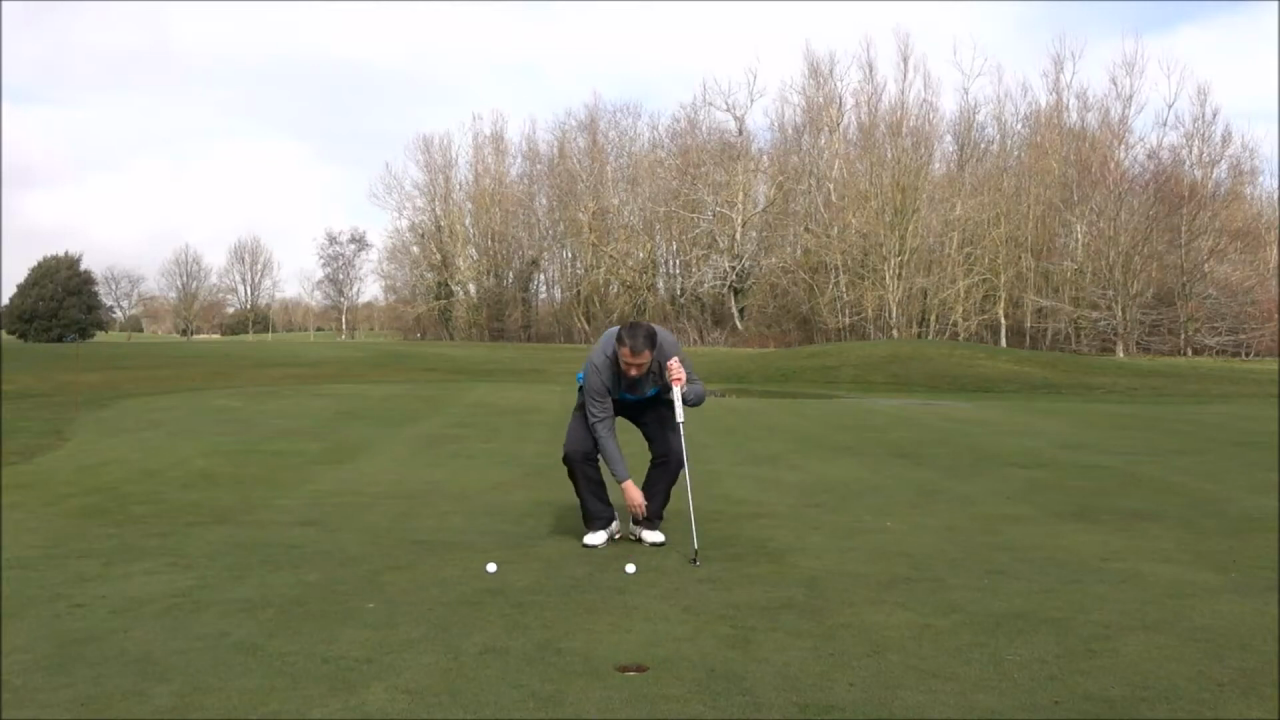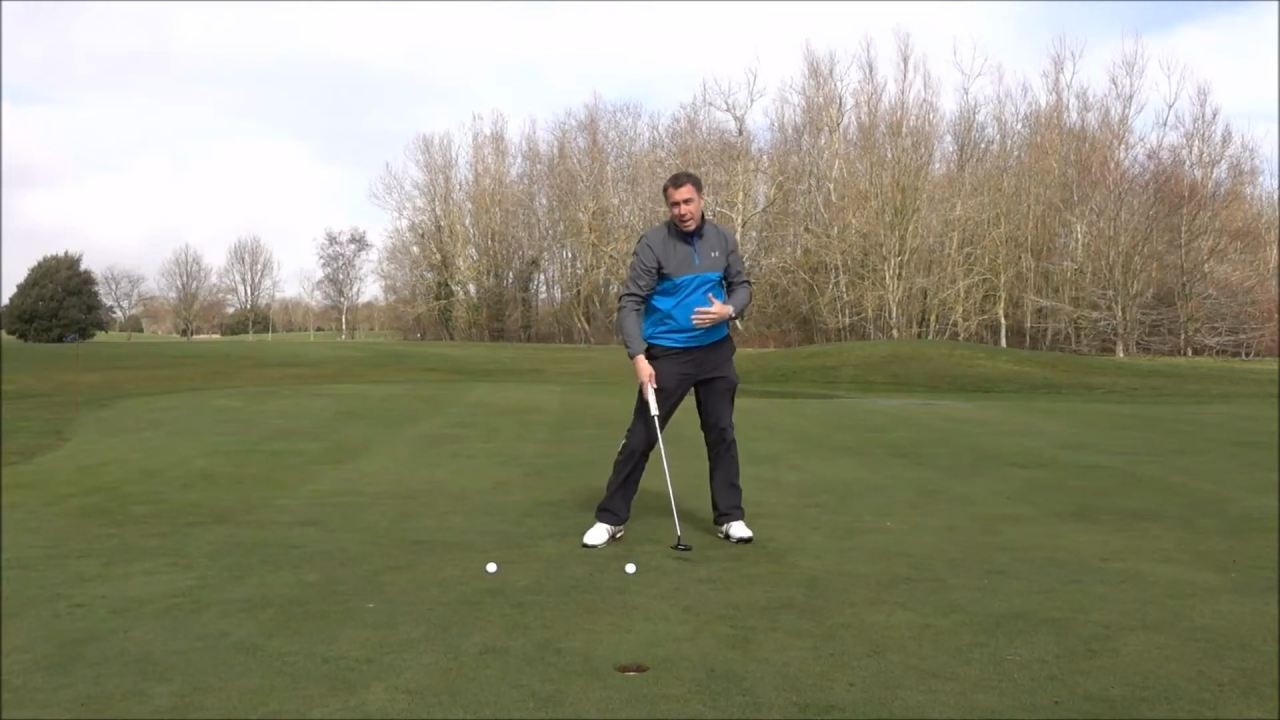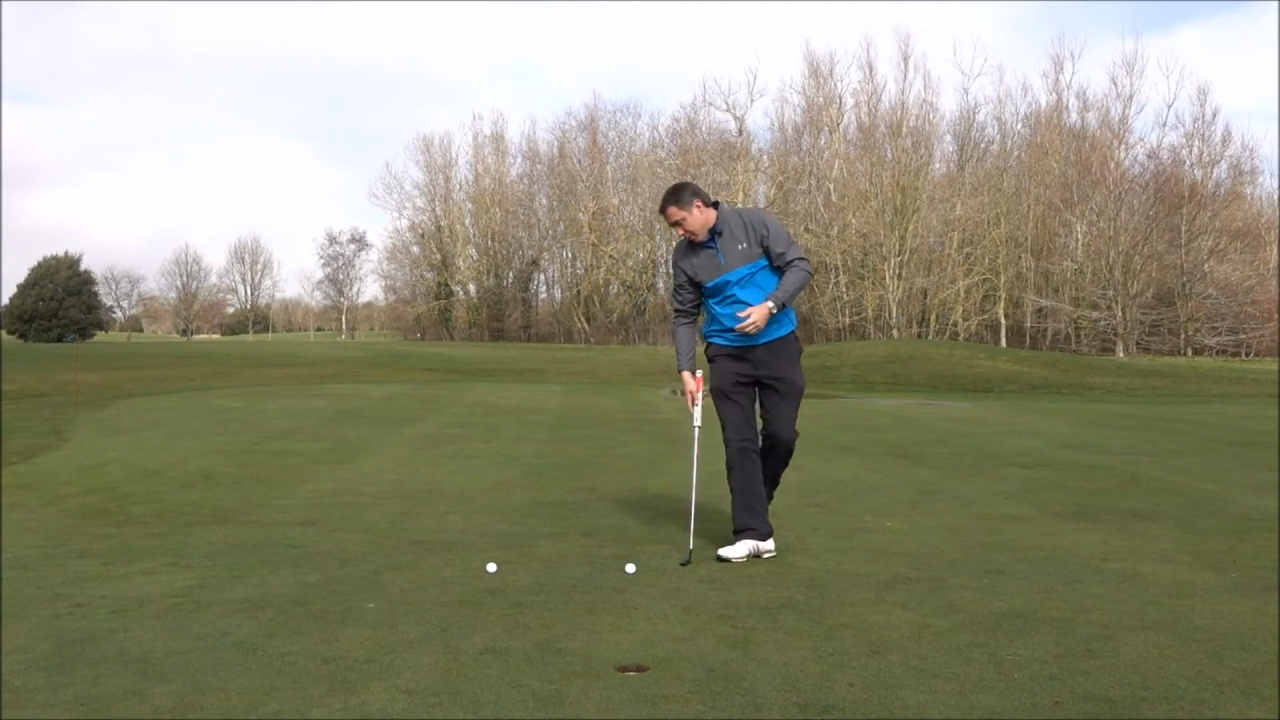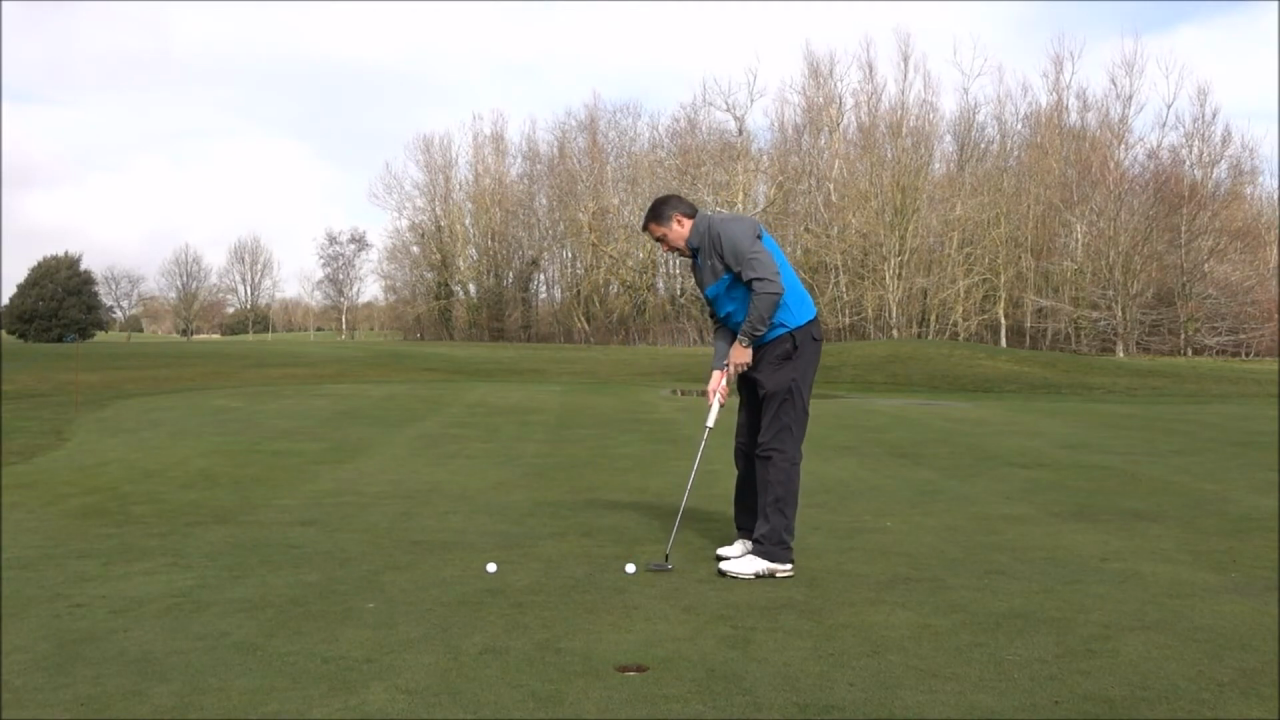
dt=0.7s
person 1, frame 1
left shoulder: (668, 347)
right shoulder: (599, 361)
left elbow: (698, 393)
right elbow: (602, 426)
left wrist: (684, 386)
right wrist: (625, 483)
left hip: (651, 400)
right hip: (602, 401)
left knee: (671, 452)
right knee: (577, 451)
left ankle: (647, 522)
right ankle: (602, 522)
person 1, frame 2
left shoulder: (723, 238)
right shoulder: (652, 243)
left elbow: (742, 286)
right elbow: (630, 304)
left wrist: (729, 310)
right wrist: (638, 357)
left hip: (715, 350)
right hip: (666, 353)
left knee: (721, 433)
right knee: (641, 436)
left ankle: (730, 517)
right ankle: (610, 518)
person 1, frame 3
left shoulder: (756, 223)
right shoulder: (685, 256)
left elbow: (800, 265)
right elbow: (684, 317)
left wrist: (768, 307)
right wrist: (686, 370)
left hip: (777, 345)
right hip: (728, 353)
left knee: (782, 433)
right knee: (740, 442)
left ankle: (757, 498)
right ankle: (754, 533)
person 1, frame 4
left shoulder: (728, 230)
right shoulder: (699, 260)
left elbow: (769, 285)
right elbow: (723, 319)
left wrist: (745, 341)
right wrist: (719, 367)
left hip: (789, 341)
right hip: (757, 349)
left knee: (777, 445)
right knee: (748, 445)
left ankle: (774, 553)
right ankle: (752, 536)
